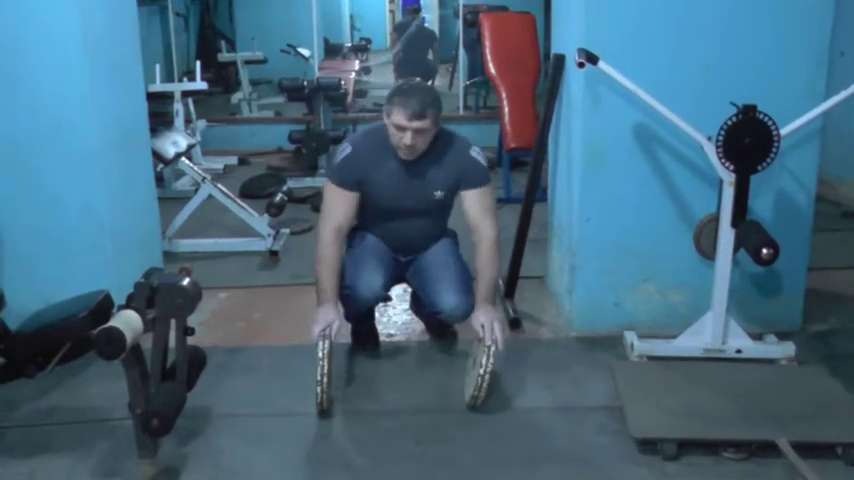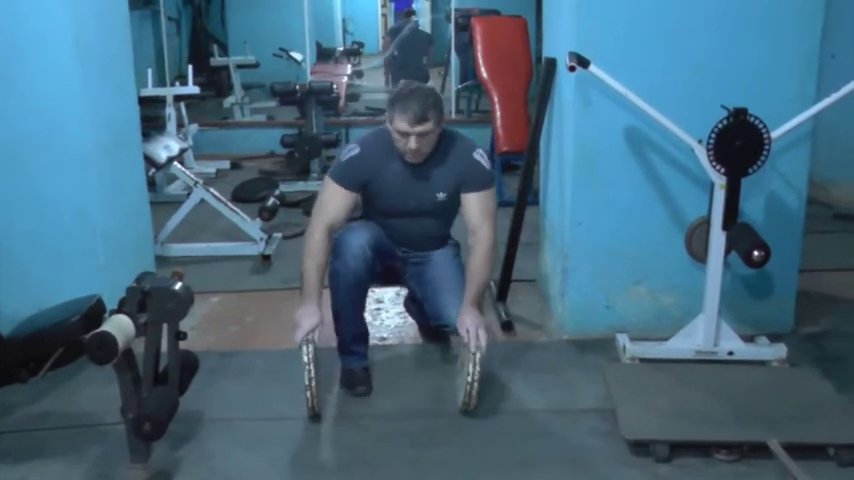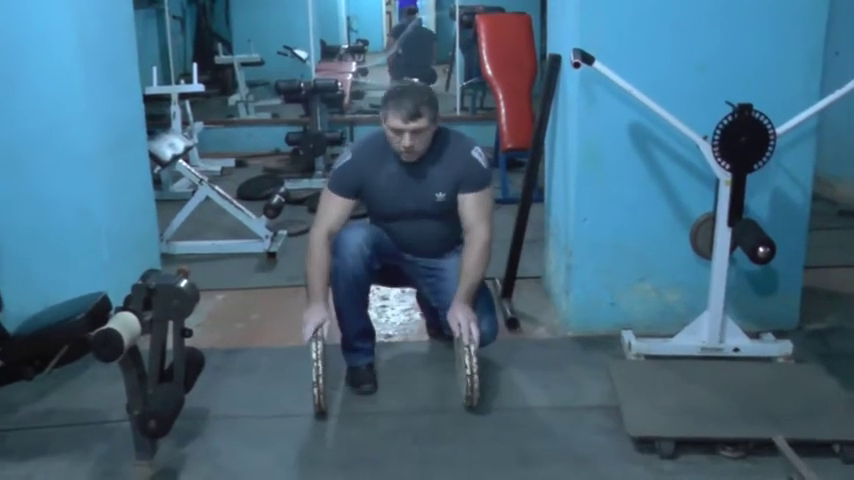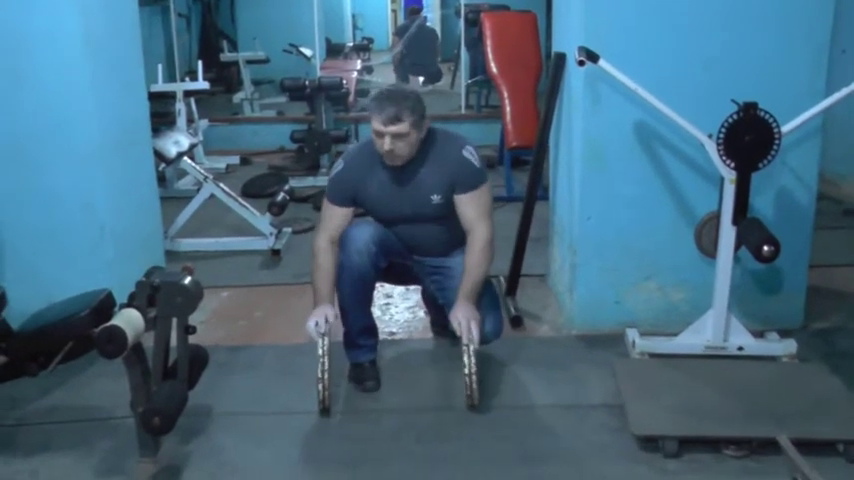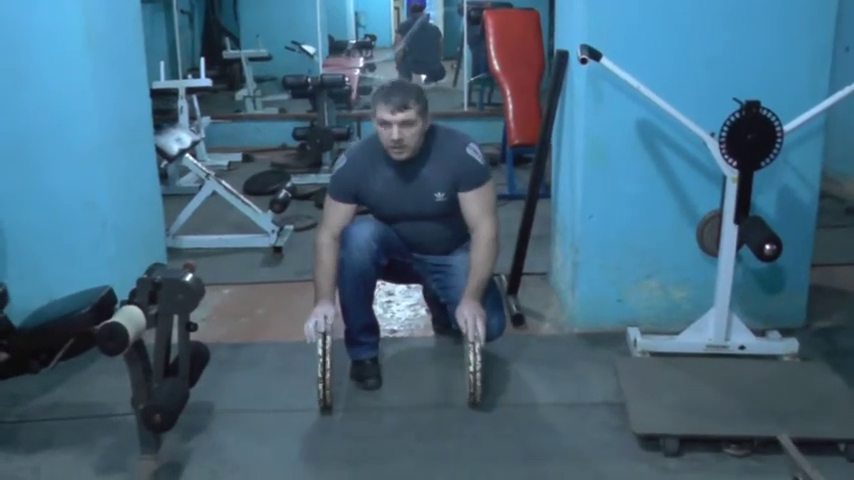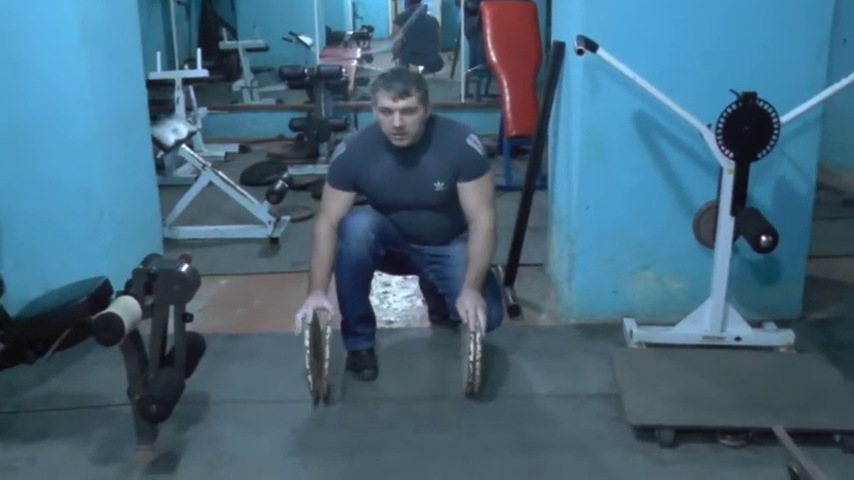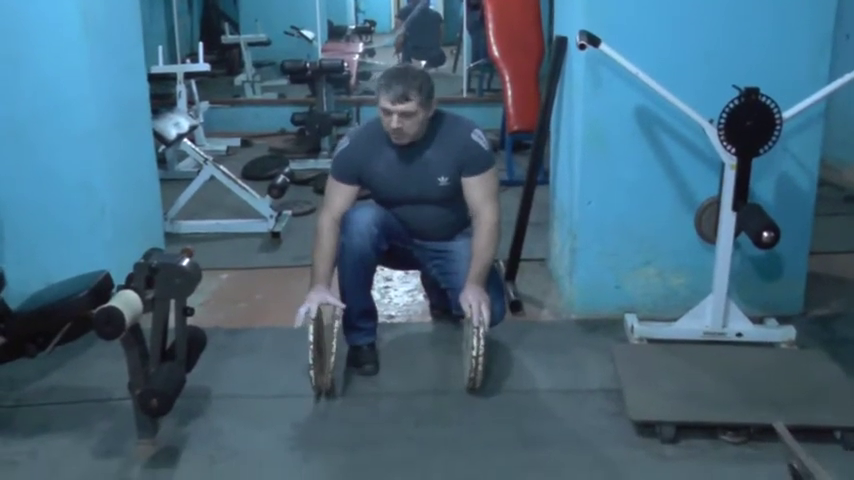
dt=0.3s
person 1, frame 1
left shoulder: (464, 156)
right shoulder: (356, 152)
left elbow: (485, 231)
right elbow: (333, 228)
left wrist: (484, 304)
right wrist: (328, 303)
left hip: (431, 245)
right hip: (374, 242)
left knee: (455, 307)
right knee: (363, 291)
left ankle: (425, 306)
right ankle: (361, 323)
person 1, frame 2
left shoulder: (468, 158)
right shoulder: (362, 152)
left elbow: (481, 234)
right elbow: (322, 225)
left wrist: (471, 307)
right wrist: (310, 302)
left hip: (432, 252)
right hip: (379, 245)
left knee: (454, 318)
right knee: (353, 242)
left ankle: (421, 308)
right ankle: (352, 358)
person 1, frame 3
left shoulder: (466, 156)
right shoulder: (358, 158)
left elbow: (479, 233)
right elbow: (322, 233)
left wrist: (461, 302)
right wrist: (316, 303)
left hip: (443, 257)
right hip: (388, 255)
left knee: (480, 330)
right knee: (350, 242)
left ankle: (433, 304)
right ankle: (358, 356)
person 1, frame 4
left shoulder: (458, 155)
right shoulder: (352, 166)
left elbow: (480, 232)
right elbow: (327, 238)
left wrist: (465, 301)
right wrist: (323, 302)
left hip: (449, 256)
right hip: (393, 254)
left knee: (485, 329)
right knee: (357, 238)
left ankle: (438, 301)
right ankle: (361, 353)
person 1, frame 5
left shoulder: (462, 153)
right shoulder: (354, 163)
left elbow: (484, 230)
right elbow: (329, 235)
left wrist: (471, 299)
right wrist: (323, 300)
left hip: (449, 255)
right hip: (393, 252)
left knee: (487, 326)
right knee: (357, 236)
left ankle: (439, 300)
right ankle: (363, 350)
person 1, frame 6
left shoulder: (461, 143)
right shoulder: (353, 151)
left elbow: (482, 220)
right elbow: (327, 223)
left wrist: (471, 289)
right wrist: (317, 291)
left hip: (447, 246)
right hip: (391, 243)
left knee: (485, 316)
right knee: (355, 226)
left ankle: (436, 291)
right ankle: (359, 341)
person 1, frame 7
left shoulder: (466, 139)
right shoulder: (357, 144)
left elbow: (486, 215)
right elbow: (330, 217)
left wrist: (475, 283)
right wrist: (319, 285)
left hip: (450, 241)
right hip: (394, 238)
left knee: (488, 310)
right knee: (359, 220)
left ankle: (438, 286)
right ankle: (360, 335)
